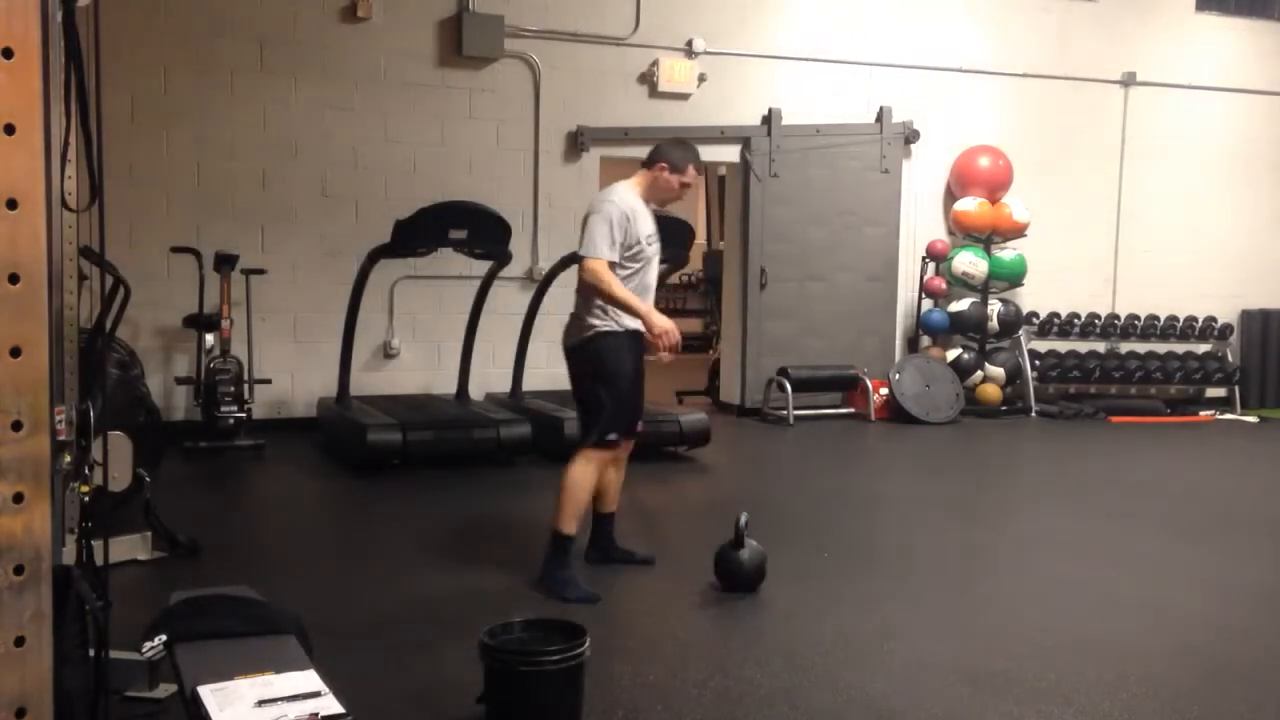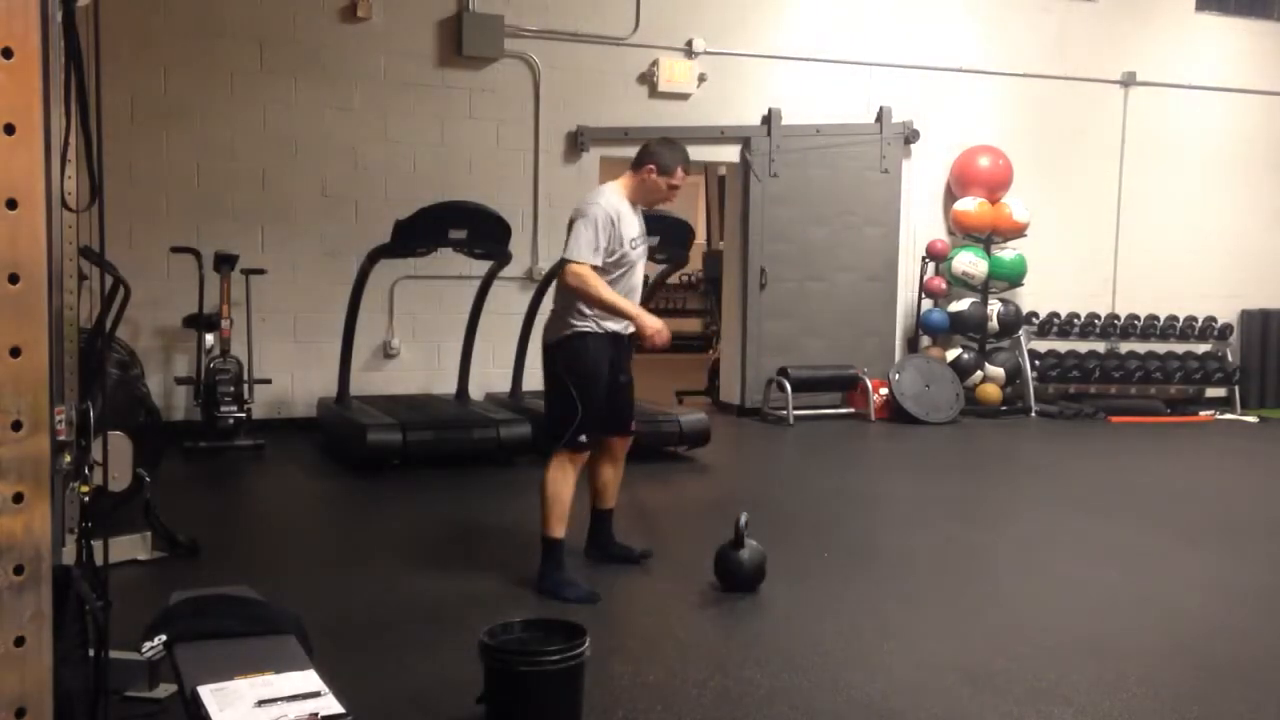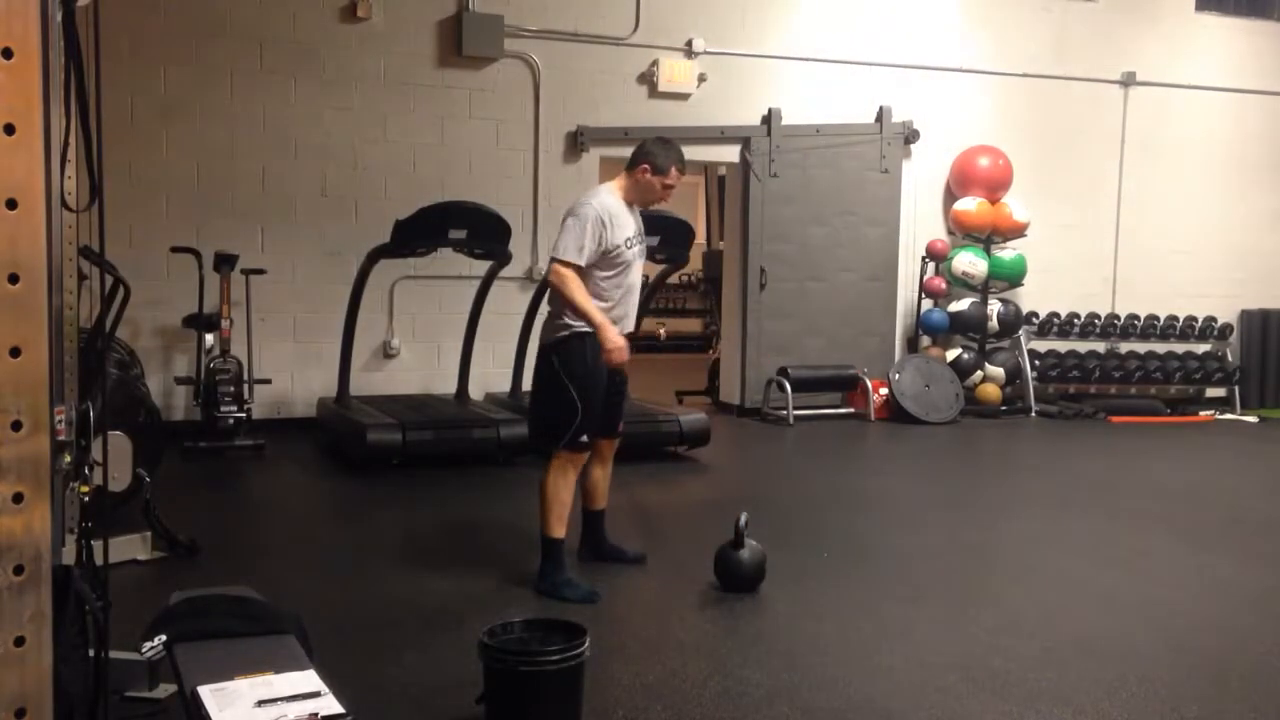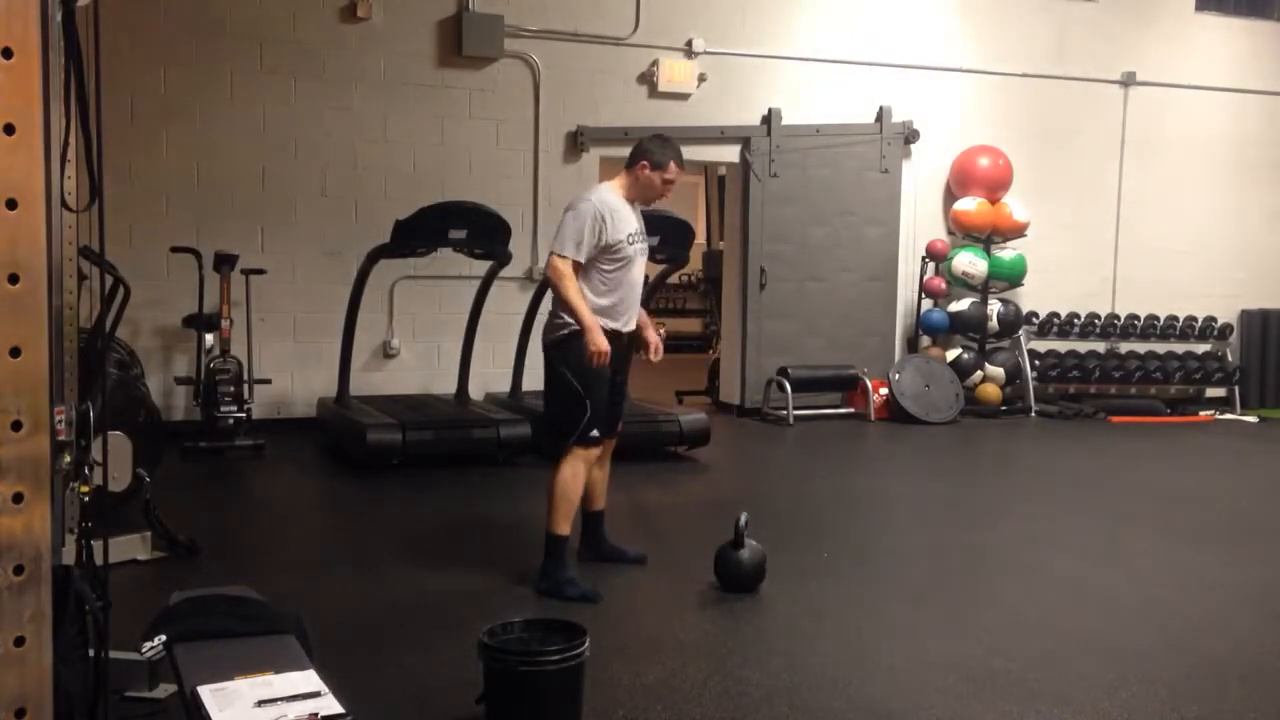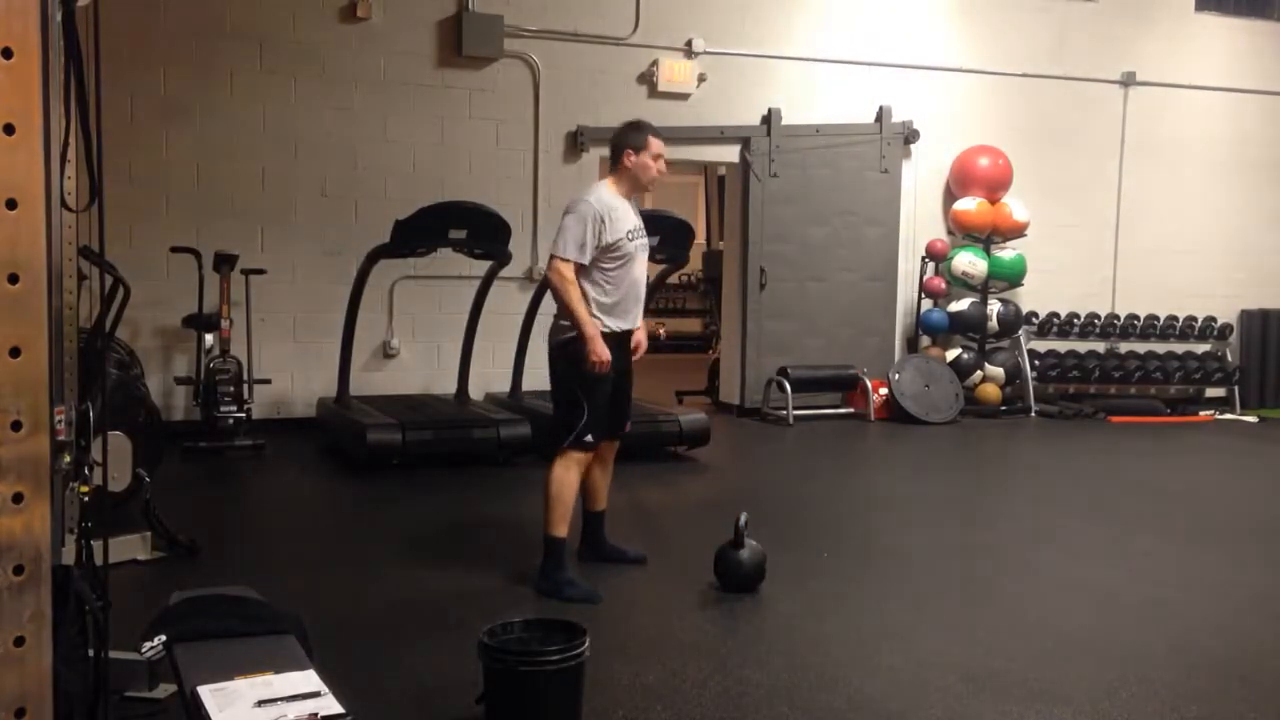
dt=0.2s
person 1, frame 1
left shoulder: (642, 208)
right shoulder: (615, 205)
right elbow: (594, 272)
left wrist: (647, 329)
right wrist: (650, 316)
left hip: (626, 339)
right hip: (601, 339)
left knee: (621, 443)
right knee: (597, 448)
left ankle: (603, 542)
right ankle: (556, 565)
person 1, frame 2
left shoulder: (632, 209)
right shoulder: (601, 208)
right elbow: (576, 274)
left wrist: (633, 323)
right wrist: (639, 316)
left hip: (612, 339)
right hip: (580, 340)
left knee: (618, 439)
right knee: (573, 451)
left ankle: (602, 538)
right ankle: (551, 569)
person 1, frame 3
left shoulder: (630, 212)
right shoulder: (595, 209)
right elbow: (560, 273)
left wrist: (619, 335)
right wrist: (603, 329)
left hip: (606, 345)
right hip: (578, 344)
left knee: (604, 444)
right knee: (572, 452)
left ankle: (594, 540)
right ankle: (551, 569)
person 1, frame 4
left shoulder: (631, 211)
right shoulder: (594, 206)
right elbow: (558, 269)
left wrist: (645, 326)
right wrist: (590, 329)
left hip: (611, 341)
right hip: (581, 343)
left knee: (604, 444)
right knee: (583, 448)
left ankle: (594, 539)
right ankle: (553, 567)
person 1, frame 5
left shoulder: (627, 208)
right shoulder: (593, 206)
right elbow: (560, 273)
left wrist: (637, 326)
right wrist: (590, 336)
left hip: (617, 342)
right hip: (587, 346)
left knee: (606, 444)
right knee: (577, 450)
left ankle: (594, 540)
right ankle: (552, 568)
